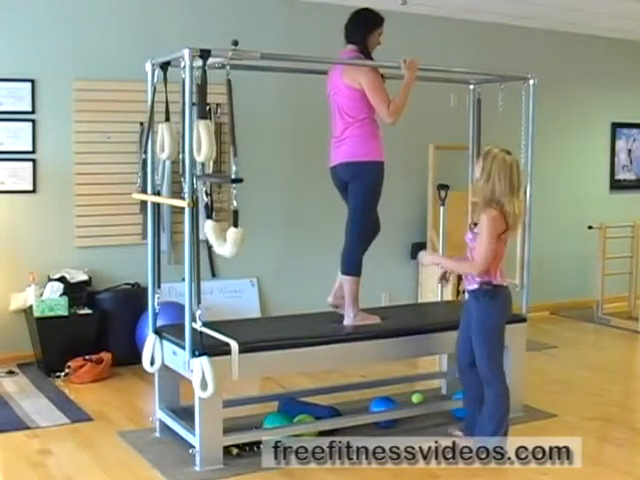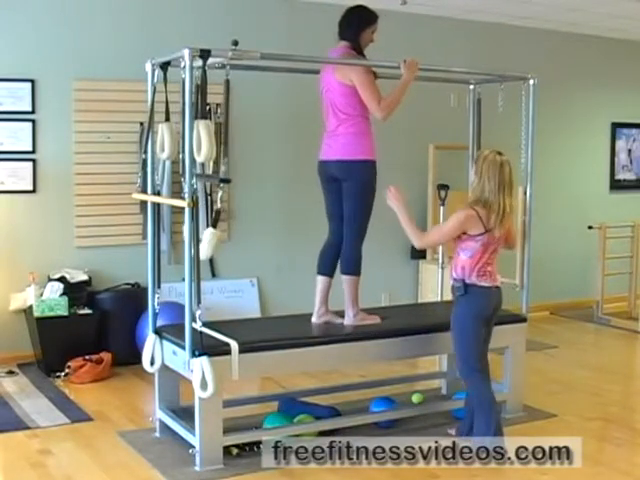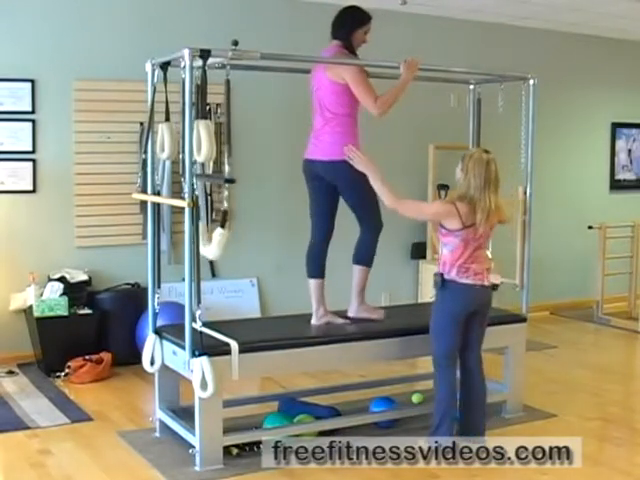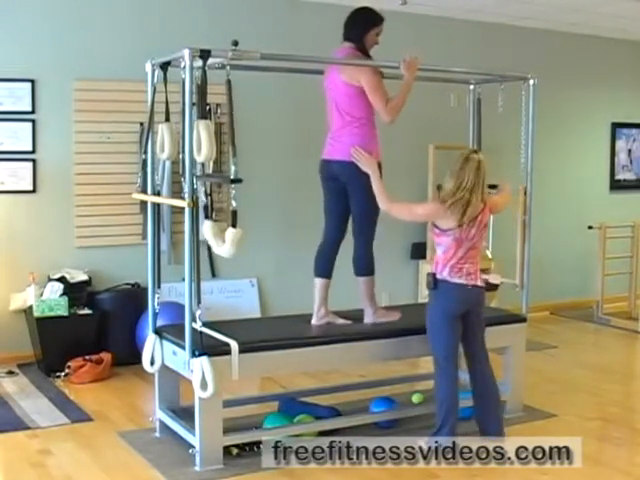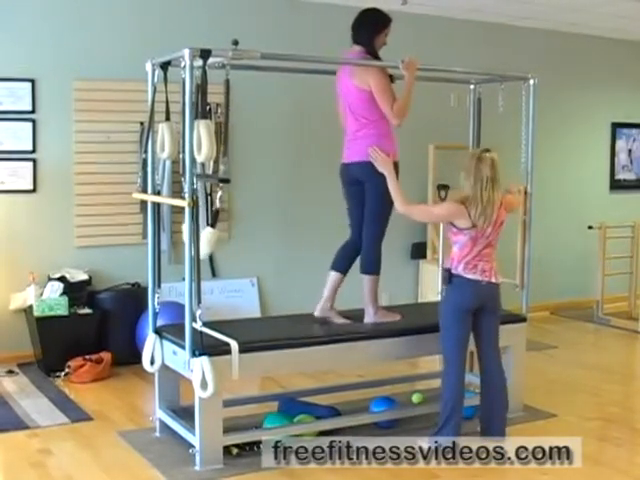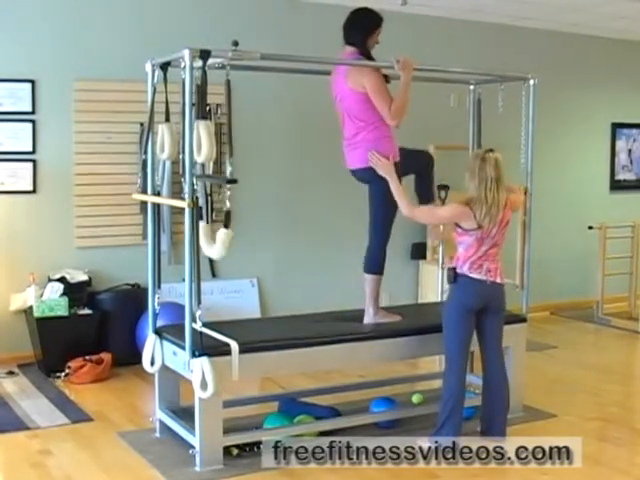
dt=0.5s
person 1, frame 1
left shoulder: (335, 68)
right shoulder: (362, 67)
right elbow: (390, 114)
left wrist: (377, 81)
right wrist: (409, 79)
left hip: (339, 162)
right hip: (363, 161)
left knee: (367, 227)
right knee: (358, 233)
left ankle: (339, 292)
right ankle: (352, 311)
person 1, frame 2
left shoulder: (329, 64)
right shoulder: (354, 64)
right elbow: (380, 111)
right wrist: (406, 78)
left hip: (329, 160)
right hip: (354, 160)
left knee: (336, 234)
right knee: (353, 236)
left ankle: (320, 309)
right ankle: (352, 312)
person 1, frame 3
left shoulder: (320, 64)
right shoulder: (346, 63)
right elbow: (377, 107)
right wrist: (406, 77)
left hip: (314, 160)
right hip: (340, 159)
left knee: (320, 234)
right knee: (371, 225)
left ankle: (319, 310)
right ankle: (357, 303)
person 1, frame 4
left shoulder: (333, 66)
right shoulder: (361, 66)
right elbow: (388, 113)
right wrist: (408, 78)
left hip: (331, 160)
right hip: (357, 161)
left knee: (332, 235)
right knee: (363, 237)
left ankle: (320, 310)
right ankle: (371, 310)
person 1, frame 5
left shoulder: (343, 70)
right shoulder: (372, 70)
right elbow: (396, 117)
right wrist: (410, 79)
left hip: (350, 163)
right hip: (376, 161)
left knee: (359, 235)
right knee: (373, 235)
left ankle: (326, 303)
right ankle: (372, 310)
person 1, frame 6
left shoulder: (338, 72)
right shoulder: (366, 71)
right elbow: (393, 118)
right wrist: (406, 79)
left hip: (356, 161)
left knee: (423, 159)
right knee: (379, 235)
right ankle: (372, 311)
person 2, frame 1
left shoulder: (491, 215)
right shoulder: (493, 210)
left elbow: (477, 267)
left wrist: (438, 260)
right wrist: (452, 264)
left hip: (489, 298)
right hip: (478, 296)
left knee: (489, 370)
right knee: (466, 363)
left ankle: (490, 439)
right ankle: (475, 427)
person 2, frame 2
left shoulder: (468, 215)
right shoulder: (503, 214)
left elbow: (421, 241)
right elbow: (511, 244)
left wrist: (398, 207)
left hip: (471, 295)
right hip: (491, 293)
left knee: (471, 369)
right knee: (476, 364)
left ankle: (490, 439)
right ankle: (471, 429)
person 2, frame 3
left shoulder: (448, 210)
right shoulder: (492, 211)
left elbow: (394, 204)
right elbow: (505, 216)
left wrist: (370, 171)
right wrist: (493, 198)
left hip: (454, 292)
right hip: (482, 292)
left knee: (445, 366)
right knee: (472, 363)
left ankle: (443, 438)
right ankle: (472, 433)
person 2, frame 4
left shoulder: (441, 209)
right shoulder: (485, 207)
left elbow: (387, 206)
right elbow: (504, 197)
left wrist: (373, 171)
right wrist: (505, 188)
left hip: (447, 292)
right hip: (475, 291)
left knee: (446, 367)
right knee: (479, 362)
left ankle: (444, 441)
right ankle: (493, 432)
person 2, frame 5
left shoulder: (458, 209)
right shoulder: (501, 206)
left elbow: (405, 208)
right elbow: (517, 197)
left wrist: (388, 173)
right wrist: (515, 190)
left hip: (461, 288)
right hip: (490, 289)
left knee: (454, 365)
right knee: (491, 361)
left ankle: (447, 437)
right ankle: (495, 432)
person 2, frame 6
left shoulder: (464, 210)
right shoulder: (506, 206)
left elbow: (411, 212)
right elbow: (519, 195)
left wrist: (390, 176)
right wrist: (508, 188)
left hip: (466, 288)
right hip: (495, 289)
left knee: (456, 364)
right knee: (494, 361)
left ankle: (446, 437)
right ankle: (495, 433)
